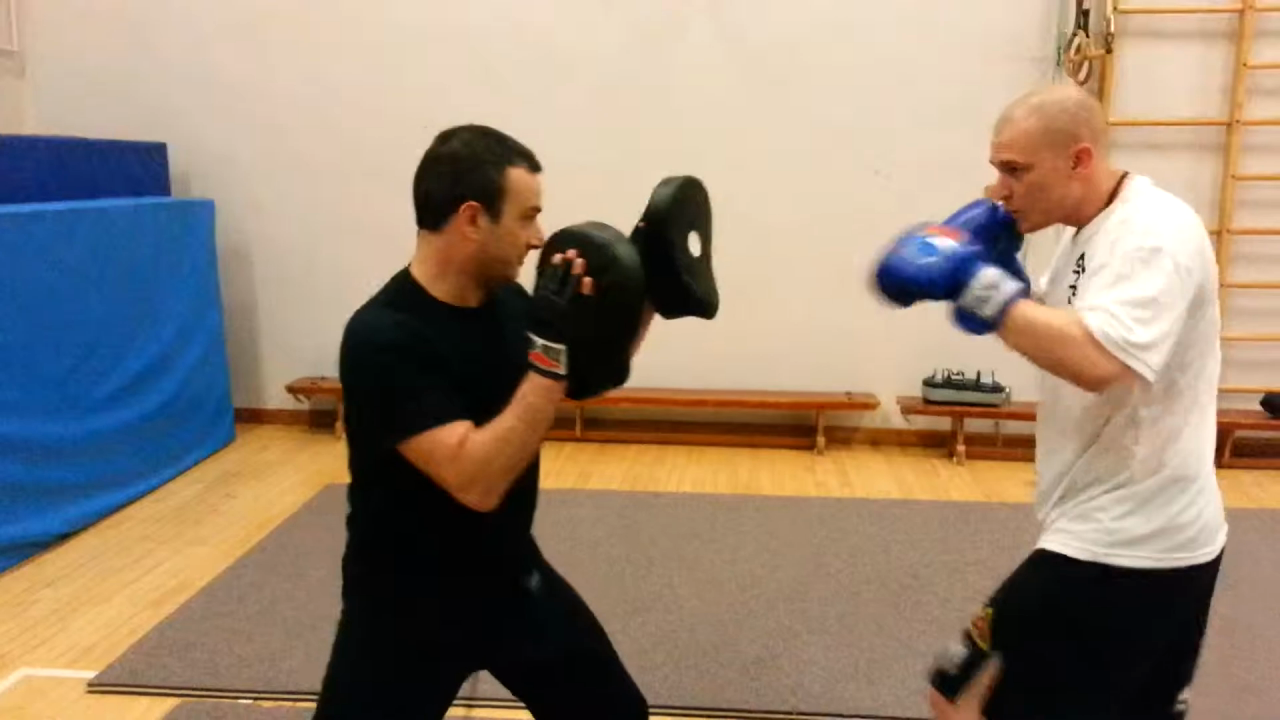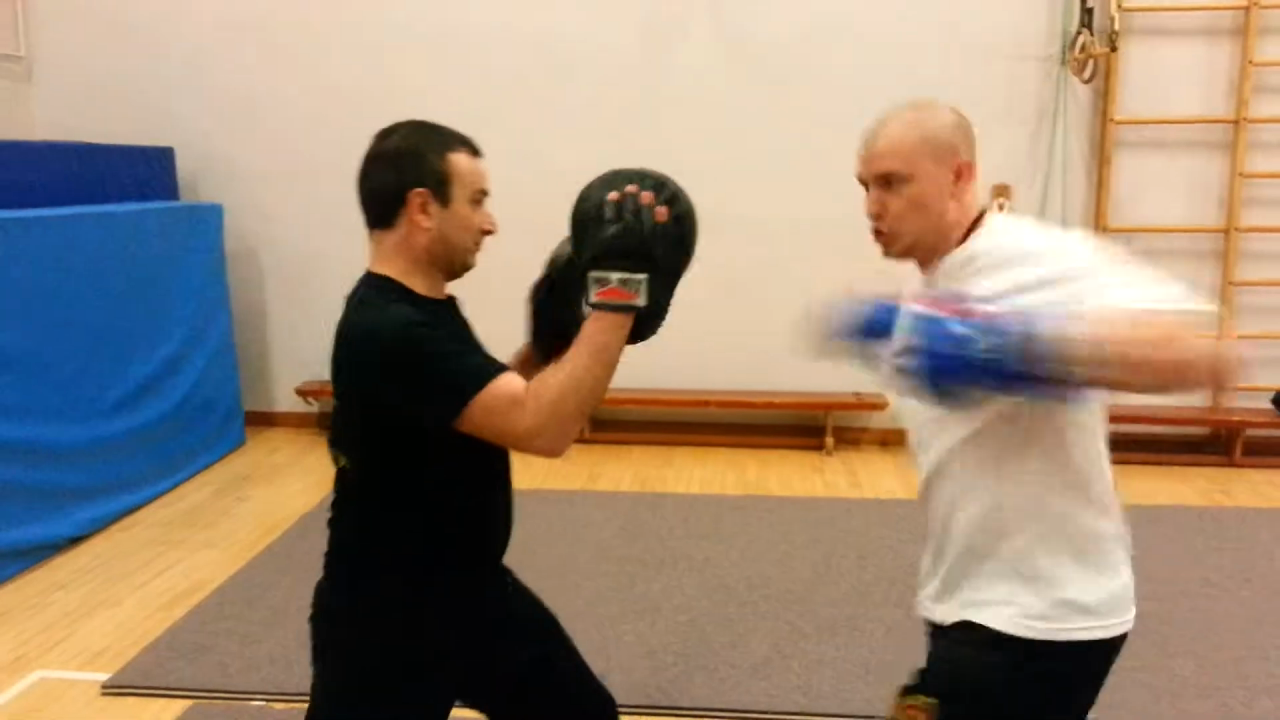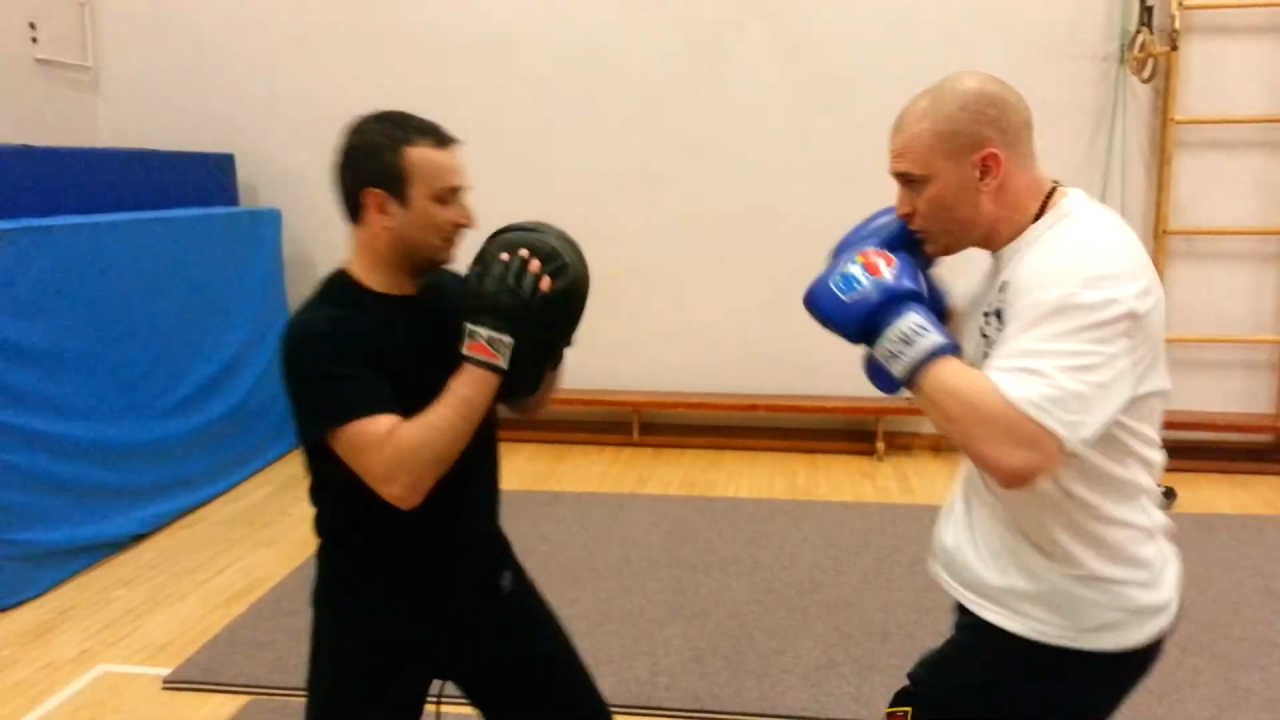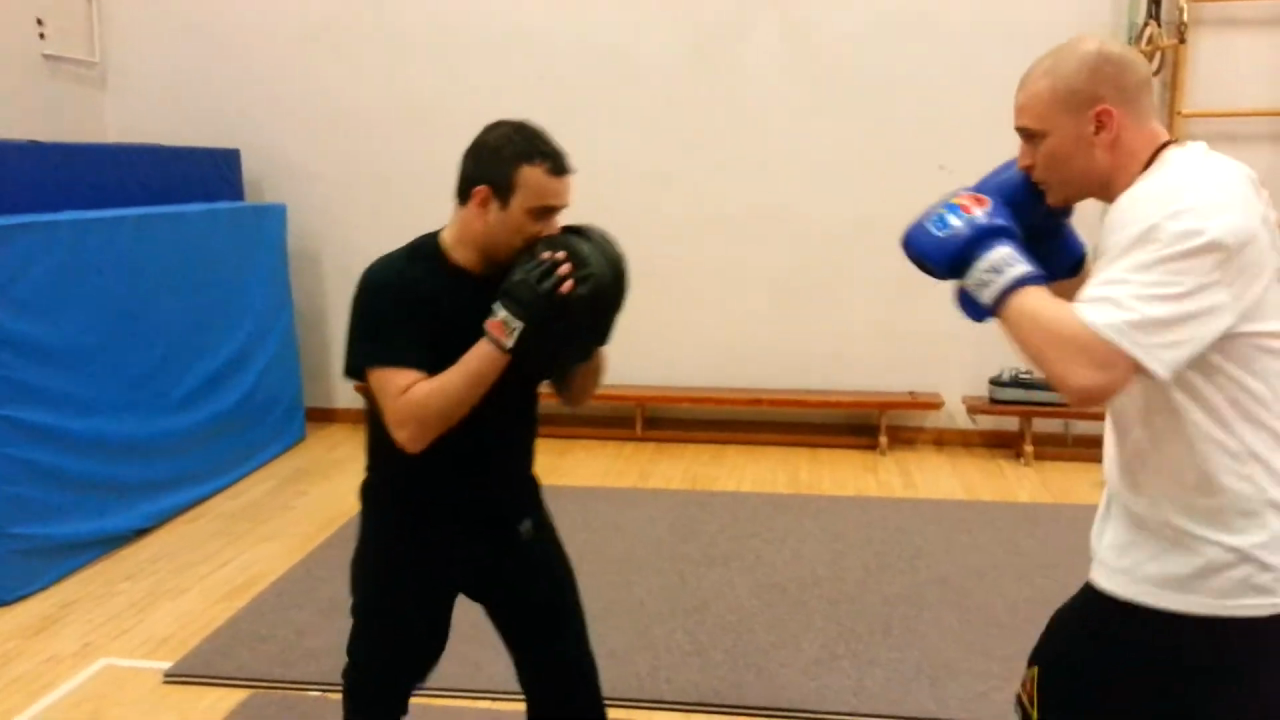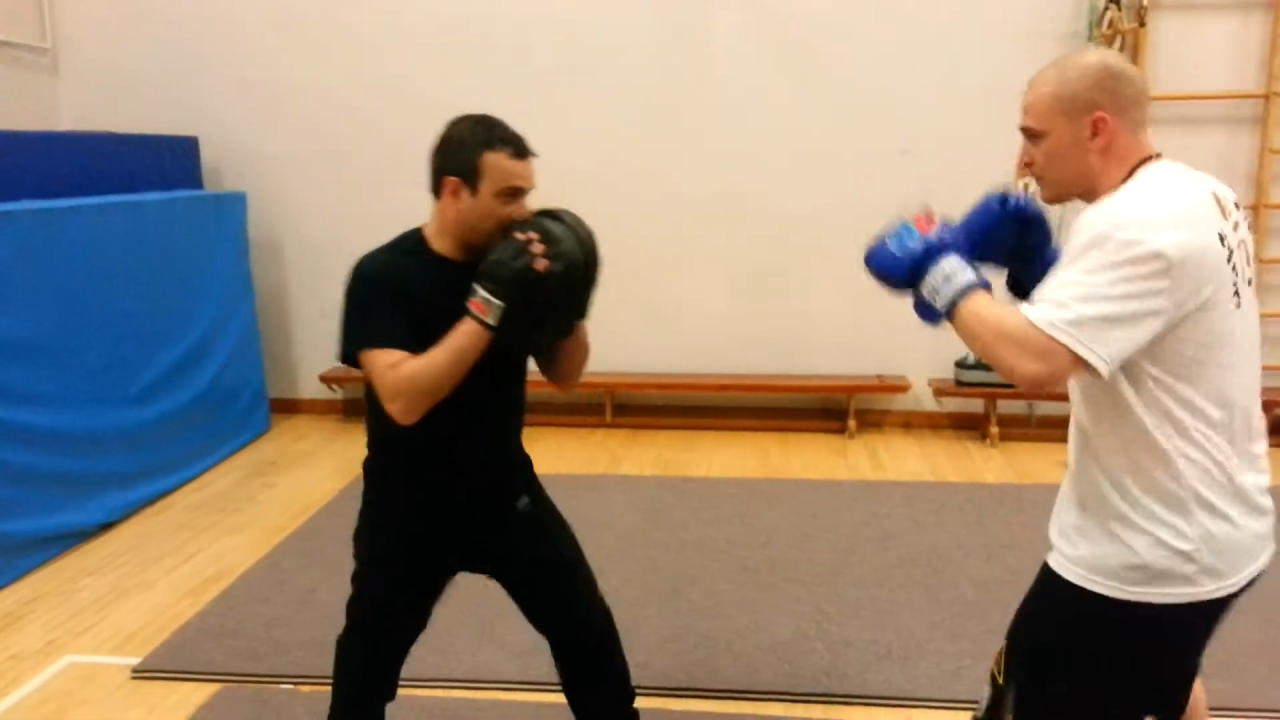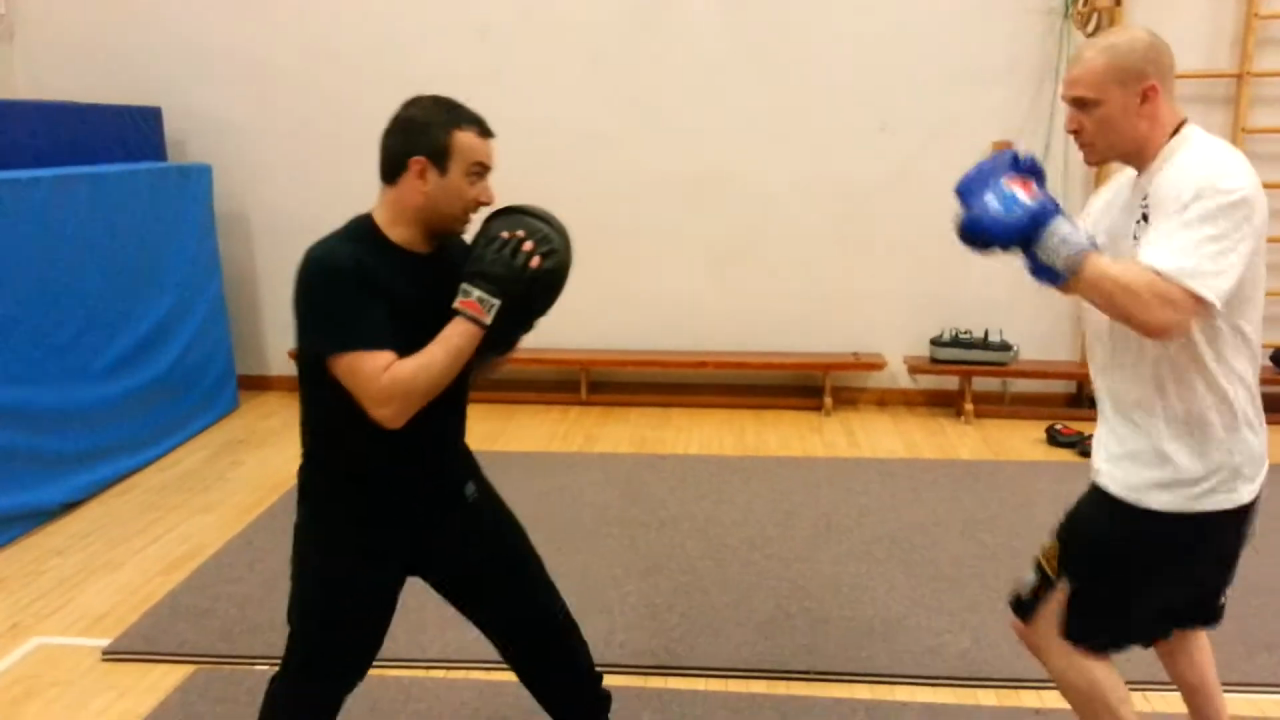
dt=0.5s
person 1, frame 1
left shoulder: (1154, 234)
right shoulder: (1093, 234)
left elbow: (1095, 362)
right elbow: (1059, 341)
left wrist: (978, 283)
right wrist: (1000, 274)
left hip: (1121, 547)
person 1, frame 2
left shoulder: (1038, 260)
right shoulder: (942, 279)
left elbow: (1193, 354)
left wrist: (1027, 342)
right wrist: (899, 341)
left hip: (1037, 611)
right hip: (990, 590)
person 1, frame 3
left shoulder: (1085, 273)
right shoulder: (1032, 250)
left elbow: (1012, 450)
left wrist: (901, 329)
right wrist: (920, 307)
left hip: (1071, 616)
right hip: (1024, 589)
person 1, frame 4
left shoulder: (1177, 213)
right shoulder: (1207, 182)
left elbow: (1085, 370)
right elbow: (1120, 330)
left wrist: (994, 260)
right wrist: (1044, 250)
left hip: (1196, 575)
person 1, frame 5
left shoulder: (1135, 225)
right shoulder: (1201, 197)
left elbow: (1034, 361)
left wrist: (943, 270)
right wrist: (1035, 263)
left hip: (1142, 552)
person 1, frame 6
left shoulder: (1213, 183)
right shoulder: (1135, 180)
left elbow: (1160, 309)
right elbow: (1089, 275)
left wrist: (1043, 229)
right wrist: (1027, 215)
left hip: (1176, 477)
right hip: (1189, 464)
left knee: (1048, 625)
right knee: (1167, 615)
person 2, frame 1
left shoulder: (503, 300)
right shoulder: (384, 339)
right elbow: (476, 481)
right wrist: (549, 352)
left hip: (512, 575)
right hip: (409, 601)
person 2, frame 2
left shoulder: (423, 310)
right shoulder: (387, 331)
left elbow: (509, 399)
right elbow: (543, 427)
left hip: (473, 592)
right hip: (384, 620)
person 2, frame 3
left shoulder: (451, 293)
right shoulder: (323, 334)
left elbow: (524, 400)
right elbow: (401, 477)
right wrist: (489, 345)
left hip: (483, 577)
right hip: (376, 607)
person 2, frame 4
left shoulder: (525, 276)
right shoulder: (393, 286)
left elbow: (574, 392)
right elbow: (411, 424)
right wrist: (504, 325)
left hip: (512, 519)
right hip: (409, 530)
person 2, frame 5
left shoulder: (511, 261)
right shoulder: (383, 276)
left elbow: (564, 373)
right elbow: (403, 400)
right wrist: (485, 306)
left hip: (507, 492)
right hip: (410, 505)
left knee: (587, 634)
right knee: (370, 653)
person 2, frame 6
left shoulder: (450, 252)
right shoulder: (337, 268)
left elbow: (477, 361)
right elbow: (390, 400)
left wrist: (515, 300)
right wrist: (479, 303)
left hip: (449, 490)
right hip: (352, 512)
left knee: (542, 625)
right knee: (318, 670)
